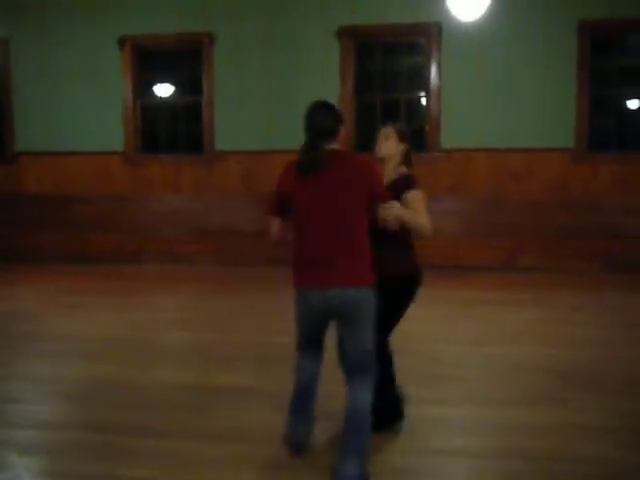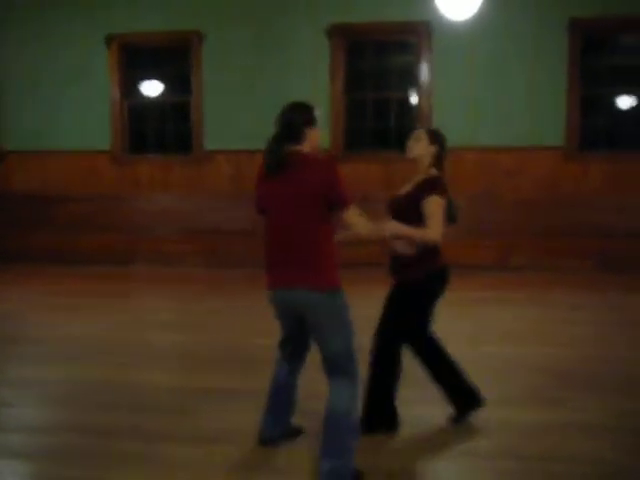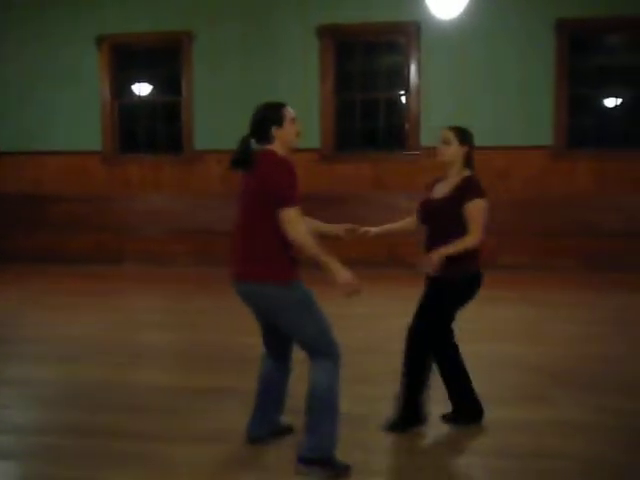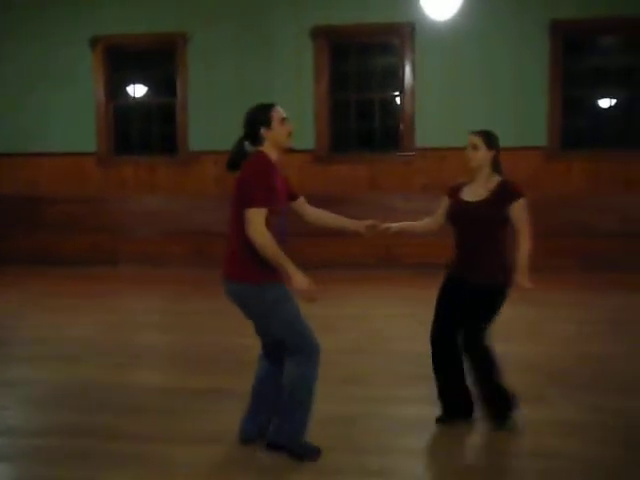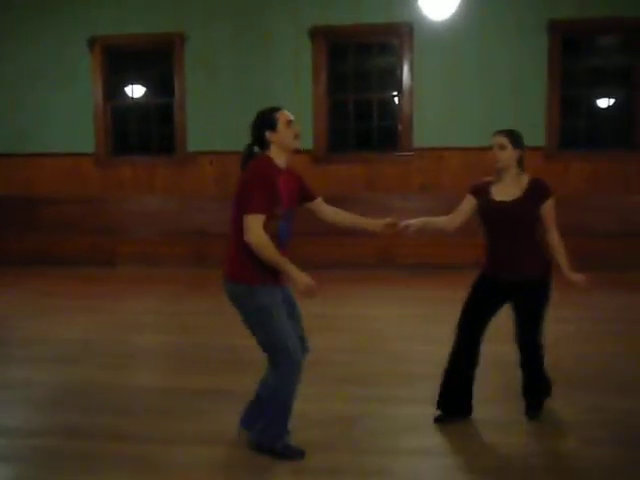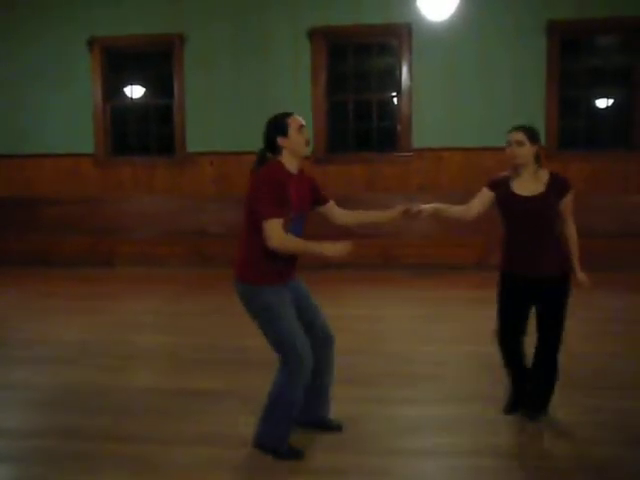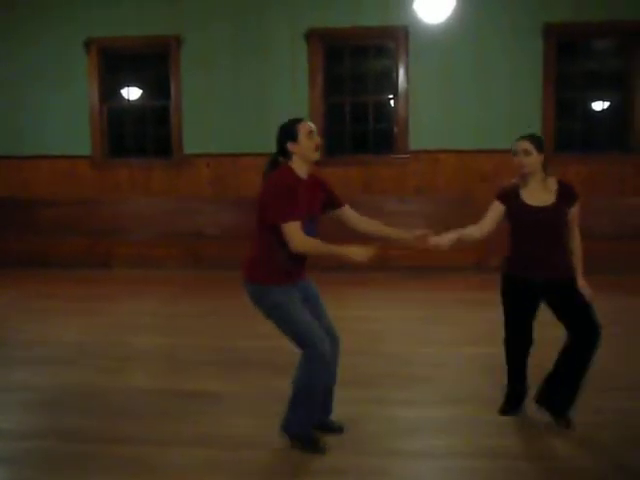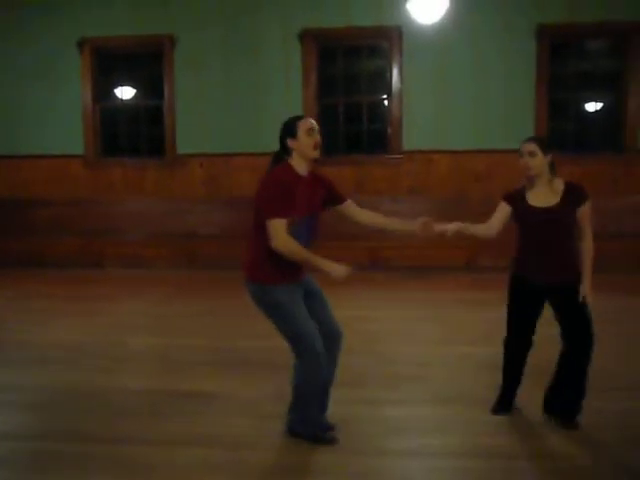
dt=0.2s
person 1, frame 1
left shoulder: (291, 173)
right shoulder: (362, 167)
left elbow: (276, 231)
right elbow: (389, 217)
left hip: (311, 287)
right hip: (357, 288)
left knee: (309, 350)
right knee: (360, 375)
left ankle: (298, 432)
person 1, frame 2
left shoulder: (268, 173)
right shoulder: (322, 169)
right elbow: (356, 225)
right wrist: (388, 236)
left hip: (280, 287)
right hip: (318, 287)
left knee: (291, 352)
right knee: (342, 374)
left ankle: (274, 427)
person 1, frame 3
left shoulder: (255, 168)
right shoulder: (280, 167)
right elbow: (293, 229)
left wrist: (335, 229)
right wrist: (335, 268)
left hip: (248, 280)
right hip: (275, 280)
left knee: (278, 347)
right knee: (325, 354)
left ankle: (263, 425)
person 1, frame 4
left shoulder: (265, 169)
right shoulder: (261, 169)
left elbow: (309, 212)
right elbow: (256, 230)
left wrist: (355, 225)
right wrist: (293, 272)
left hip: (250, 278)
right hip: (255, 281)
left knee: (277, 350)
right knee: (305, 351)
left ankle: (256, 425)
right ankle: (285, 434)
person 1, frame 5
left shoulder: (289, 177)
right shoulder: (260, 173)
left elbow: (326, 212)
right elbow: (253, 235)
left wrist: (373, 224)
right wrist: (294, 273)
left hip: (268, 280)
right hip: (250, 283)
left knee: (294, 348)
right knee: (288, 358)
left ankle: (256, 418)
right ankle: (268, 437)
person 1, frame 6
left shoulder: (303, 180)
right shoulder: (269, 178)
left elbow: (339, 215)
right elbow: (275, 239)
left wrist: (389, 215)
right wrist: (326, 249)
left hip: (285, 278)
right hip: (260, 284)
left knee: (322, 340)
right knee: (298, 357)
left ankle: (311, 413)
right ankle: (271, 436)
person 1, frame 7
left shoulder: (317, 185)
right shoulder: (280, 184)
left elbow: (357, 221)
right elbow: (298, 242)
left wrist: (405, 236)
right wrist: (347, 252)
left hip: (295, 279)
right hip: (268, 284)
left knee: (330, 341)
right knee: (318, 348)
left ankle: (317, 414)
right ankle: (298, 424)
person 1, frame 8
left shoulder: (318, 182)
right shoulder: (277, 181)
left elbow: (360, 214)
right elbow: (279, 240)
left wrist: (410, 226)
right wrist: (325, 265)
left hip: (296, 277)
right hip: (269, 282)
left knee: (331, 337)
right knee: (310, 348)
left ankle: (312, 413)
right ankle: (303, 423)
person 2, frame 1
left shoulder: (406, 182)
left elbow: (424, 229)
left wrist: (402, 213)
left hip: (398, 275)
right hip: (377, 272)
left knee: (372, 337)
right knee: (371, 334)
left ankle: (386, 412)
right ankle: (387, 403)
person 2, frame 2
left shoulder: (432, 185)
right shoulder: (416, 183)
left elbow: (434, 235)
right elbow: (404, 224)
left wrist: (398, 230)
left hip: (421, 277)
right hip: (416, 275)
left knee: (387, 339)
right knee: (418, 336)
left ankle: (378, 416)
right ankle: (465, 397)
person 2, frame 3
left shoulder: (471, 187)
right shoulder: (439, 186)
left elbow: (475, 236)
right elbow: (416, 220)
left wrist: (442, 253)
right wrist: (378, 230)
left hip: (460, 276)
right hip: (444, 276)
left knee: (420, 336)
right knee: (437, 338)
left ankle: (410, 412)
right ankle: (467, 408)
person 2, frame 4
left shoulder: (507, 190)
right shoulder: (458, 190)
left elbow: (523, 235)
right elbow: (434, 222)
left wrist: (521, 271)
right wrist: (399, 227)
left hip: (489, 279)
right hip: (459, 276)
left knee: (472, 339)
right knee: (441, 336)
left ankle: (501, 403)
right ankle: (456, 407)
person 2, frame 5
left shoulder: (537, 189)
right shoulder: (482, 189)
left elbow: (551, 233)
right elbow: (453, 221)
left wrist: (566, 270)
right wrist: (421, 222)
left hip: (531, 276)
right hip: (494, 274)
left knee: (528, 340)
right knee: (467, 330)
left ankle: (536, 395)
right ankle: (455, 405)
person 2, frame 6
left shoulder: (557, 183)
right shoulder: (500, 184)
left elbow: (568, 226)
right elbow: (469, 212)
left wrist: (576, 267)
right wrist: (435, 207)
left hip: (553, 272)
right hip: (514, 271)
left knee: (549, 336)
right knee: (509, 334)
left ankle: (536, 400)
right ankle: (521, 391)
person 2, frame 7
left shoulder: (566, 192)
right shoulder: (509, 194)
left elbow: (573, 236)
right elbow: (483, 228)
left wrist: (579, 276)
right wrist: (453, 236)
left hip: (559, 277)
right hip: (518, 278)
left knee: (587, 331)
right knee: (517, 340)
left ankle: (555, 399)
right ankle: (515, 396)
person 2, frame 8
left shoulder: (574, 193)
right shoulder: (516, 196)
left elbow: (585, 238)
right elbow: (490, 229)
left wrist: (586, 279)
right wrist: (459, 226)
left hip: (566, 280)
right hip: (526, 279)
left knee: (580, 339)
right knee: (518, 340)
left ankle: (561, 406)
right ankle: (506, 396)
